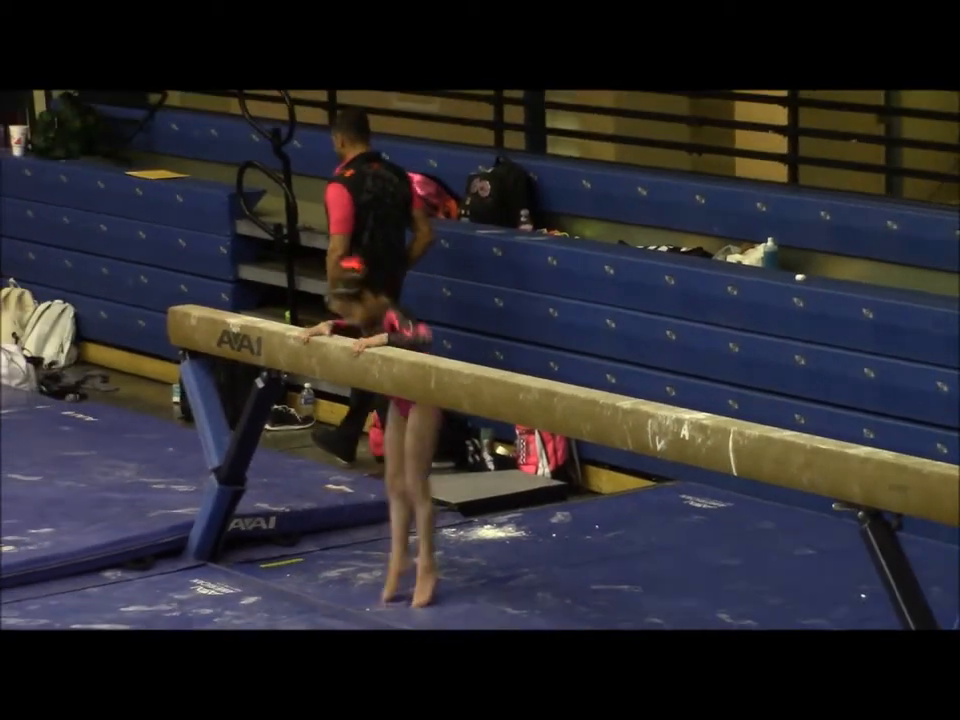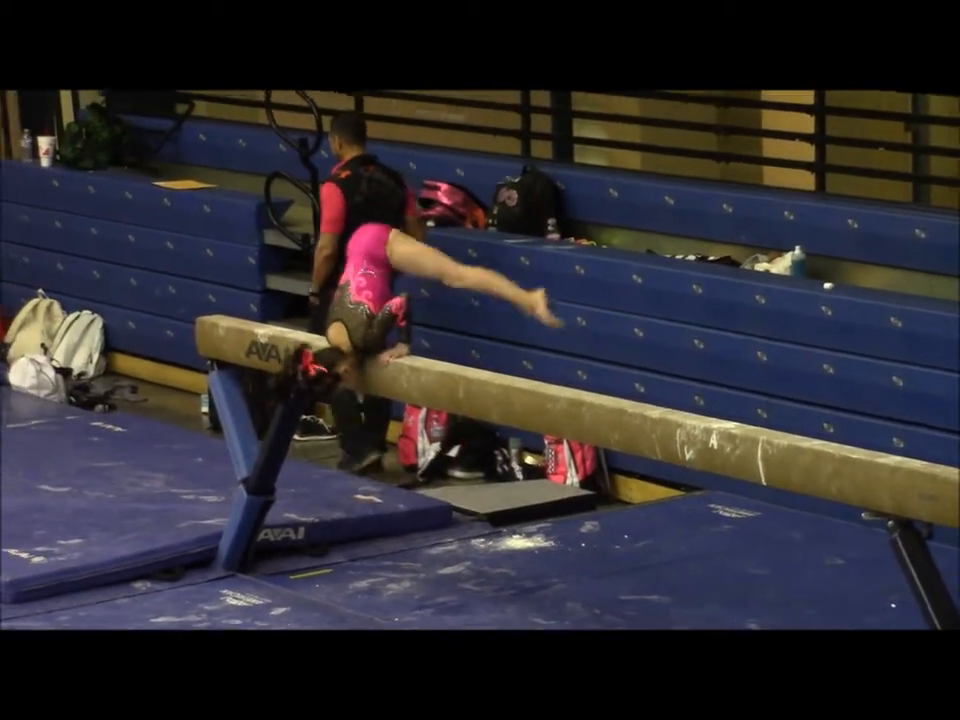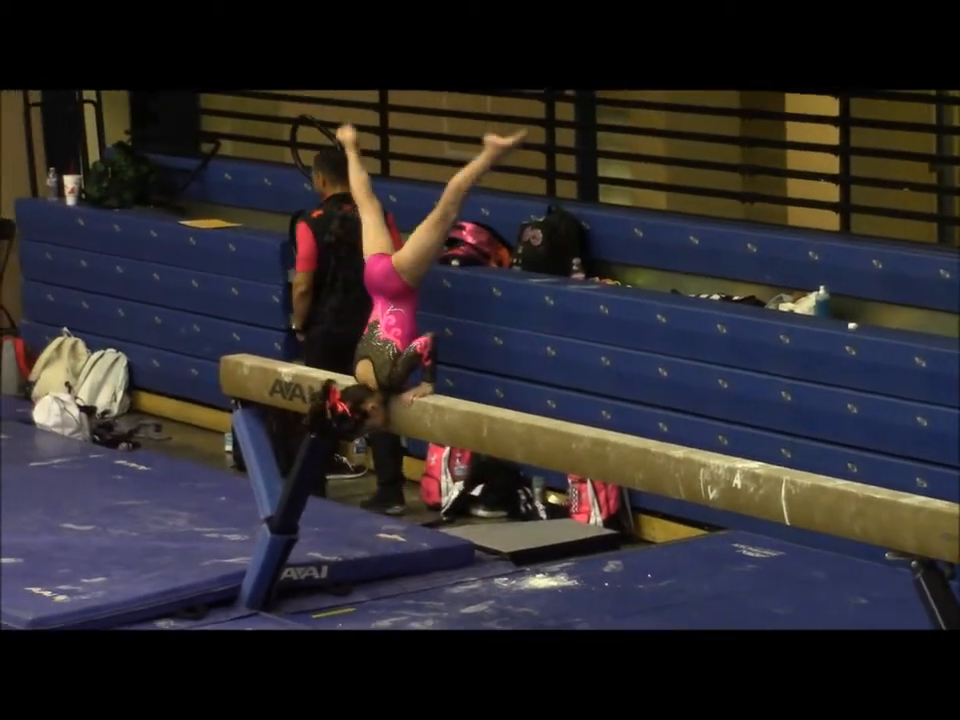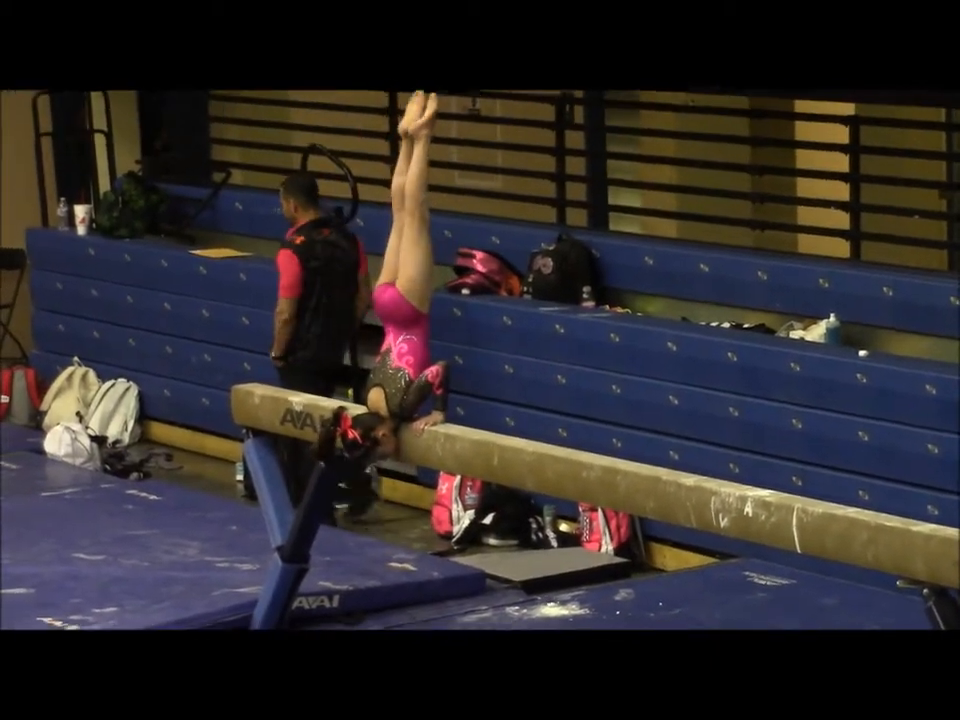
dt=0.5s
person 1, frame 1
left shoulder: (392, 316)
right shoulder: (356, 312)
left elbow: (422, 341)
right elbow: (342, 327)
left wrist: (384, 339)
right wrist: (327, 327)
left hip: (421, 401)
right hip: (399, 399)
left knee: (415, 485)
right knee: (395, 486)
left ankle: (426, 568)
right ankle: (397, 566)
person 1, frame 2
left shoulder: (361, 336)
right shoulder: (335, 335)
left elbow: (400, 304)
left wrist: (403, 345)
right hip: (365, 244)
left knee: (458, 275)
person 1, frame 3
left shoulder: (379, 379)
right shoulder: (363, 378)
left elbow: (426, 347)
left wrist: (424, 386)
left hip: (392, 280)
right hip: (380, 276)
left knee: (443, 213)
right knee: (366, 206)
left ankle: (492, 151)
right ankle: (350, 147)
person 1, frame 4
left shoulder: (389, 406)
left elbow: (439, 370)
left hip: (401, 312)
right hip: (394, 308)
left knee: (410, 215)
right knee: (403, 211)
left ankle: (418, 134)
right ankle: (410, 135)
person 2, frame 1
left shoulder: (342, 185)
right shoulder: (398, 176)
left elbow: (339, 250)
right elbow: (424, 232)
left wrist: (334, 293)
right hip: (389, 285)
right ankle: (343, 437)
person 2, frame 2
left shoulder: (336, 185)
right shoulder: (392, 180)
left elbow: (327, 248)
right elbow: (416, 234)
left wrist: (315, 289)
left hip: (341, 290)
person 2, frame 3
left shoulder: (312, 223)
left elbow: (302, 286)
left wrist: (298, 325)
left hip: (325, 328)
right hip: (369, 326)
right ankle: (390, 487)
person 2, frame 4
left shoulder: (293, 250)
right shoulder: (348, 240)
left elbow: (285, 313)
right elbow: (364, 297)
left wrist: (277, 353)
left hip: (302, 353)
right hip: (334, 348)
